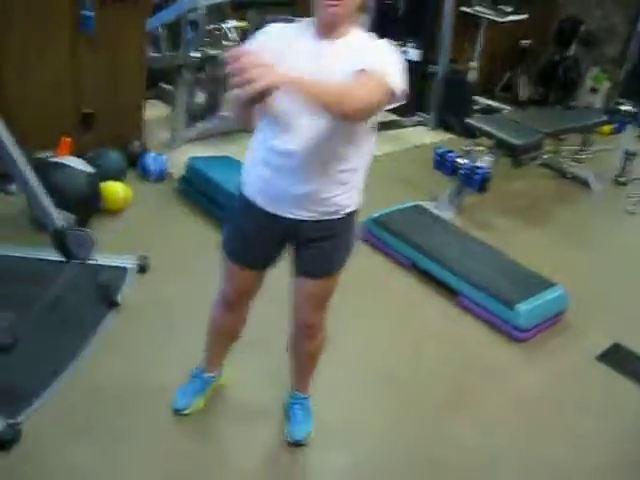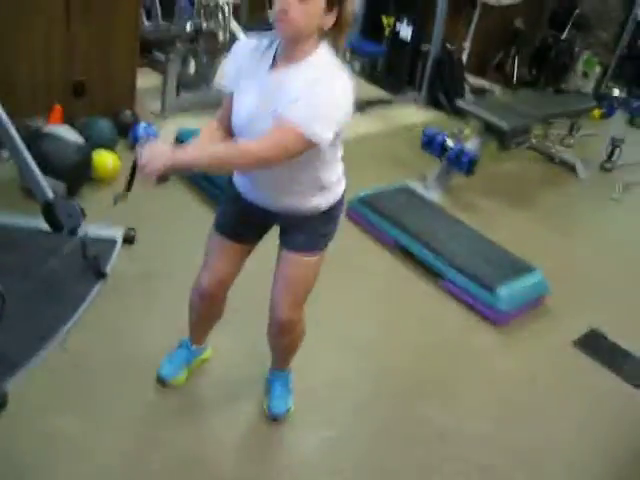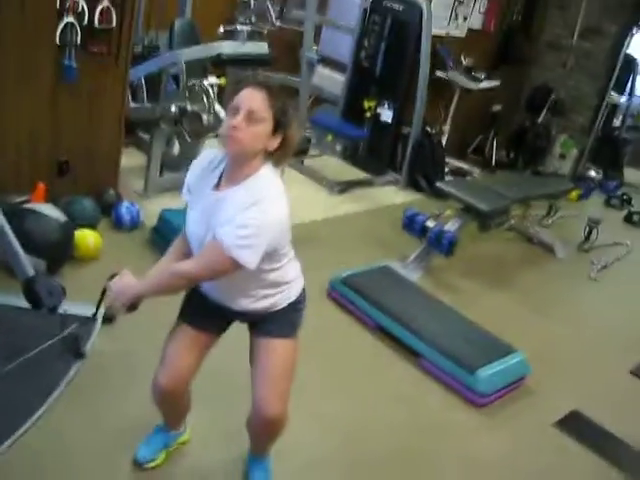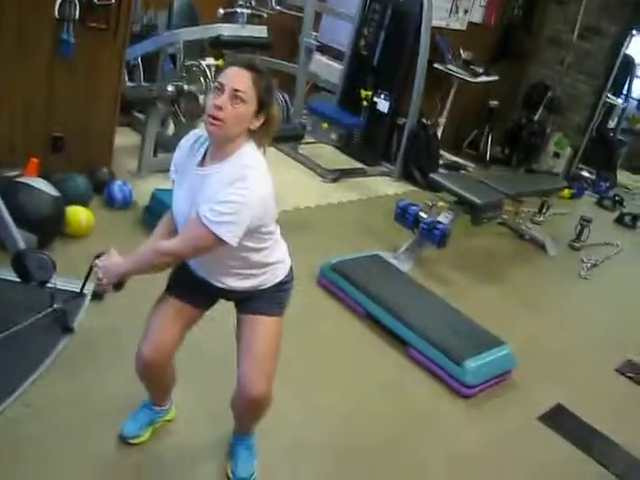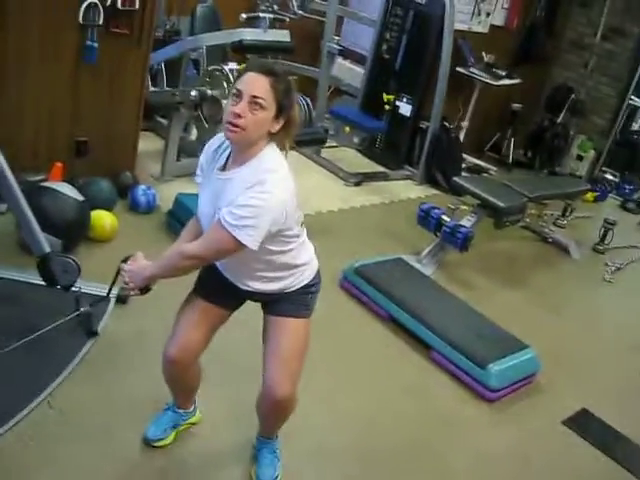
dt=0.4s
person 1, frame 1
left shoulder: (380, 54)
right shoulder: (277, 37)
left elbow: (355, 104)
right elbow: (245, 107)
left wrist: (282, 78)
right wrist: (248, 87)
left hip: (329, 216)
right hip: (262, 201)
left knee: (309, 319)
right knee: (233, 298)
left ankle: (300, 397)
right ankle: (208, 372)
person 1, frame 2
left shoulder: (329, 87)
right shoulder: (248, 50)
left elbow: (259, 154)
right elbow: (223, 125)
left wrist: (175, 157)
right wrist: (177, 153)
left hip: (310, 208)
right hip: (249, 192)
left knee: (286, 314)
right knee: (209, 286)
left ankle: (280, 373)
right ankle: (194, 346)
person 1, frame 3
left shoulder: (264, 207)
right shoulder: (205, 165)
left elbow: (193, 271)
right elbow: (189, 239)
left wrist: (136, 289)
right wrist: (142, 282)
left hip: (273, 304)
right hip: (214, 292)
left knee: (269, 413)
right knee: (167, 384)
right ankle: (173, 429)
person 1, frame 4
left shoulder: (247, 186)
right shoulder: (193, 143)
left elbow: (177, 249)
right elbow: (175, 217)
left wrist: (123, 267)
right wrist: (128, 261)
left hip: (260, 282)
right hip: (202, 267)
left knee: (254, 390)
right knee: (149, 356)
left ankle: (243, 436)
right ankle: (160, 406)
person 1, frame 5
left shoulder: (268, 190)
right shoulder: (217, 148)
left elbow: (198, 253)
right elbow: (201, 222)
left wrist: (147, 272)
right wrist: (154, 265)
left hip: (288, 284)
right hip: (229, 269)
left knee: (279, 392)
right knee: (176, 355)
left ankle: (267, 440)
right ankle: (184, 409)
